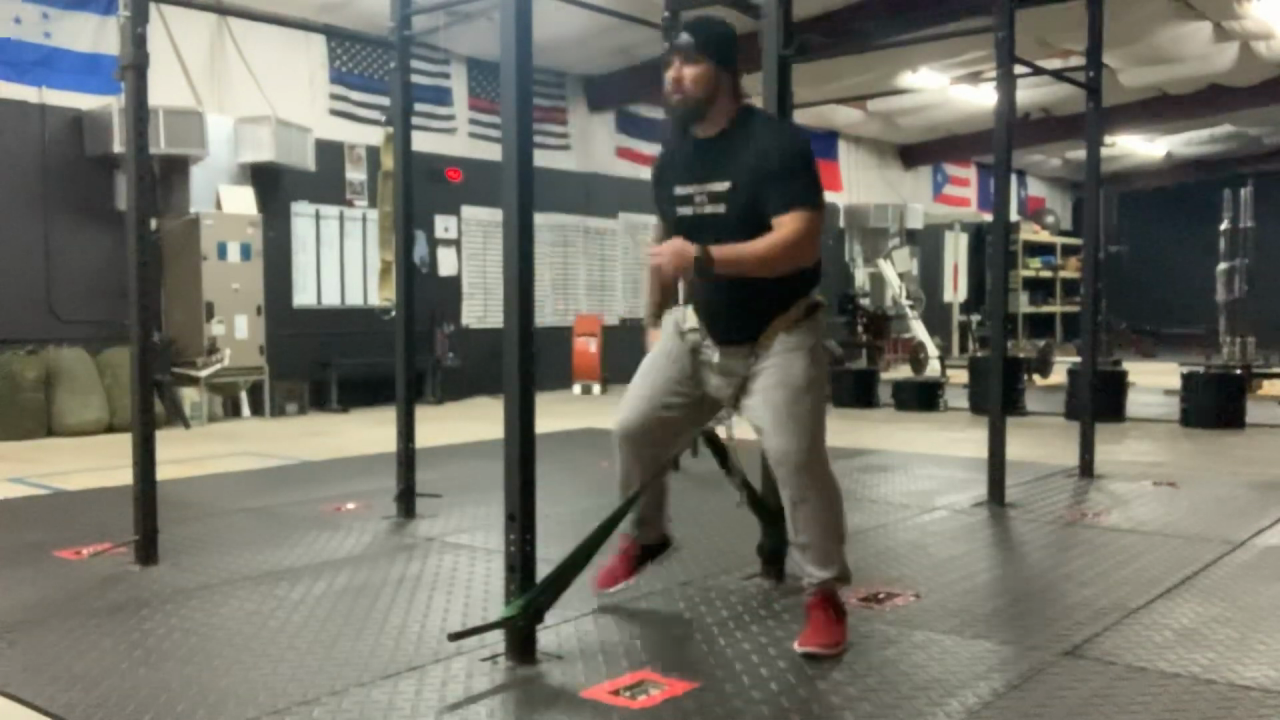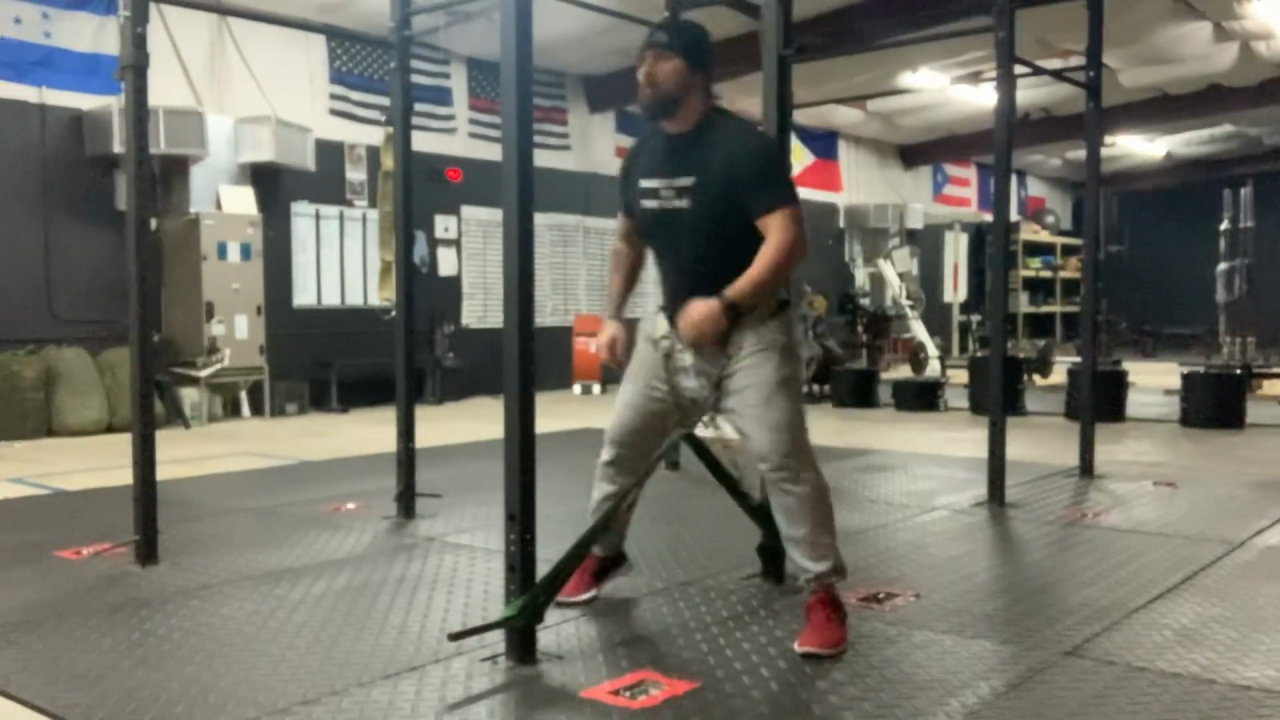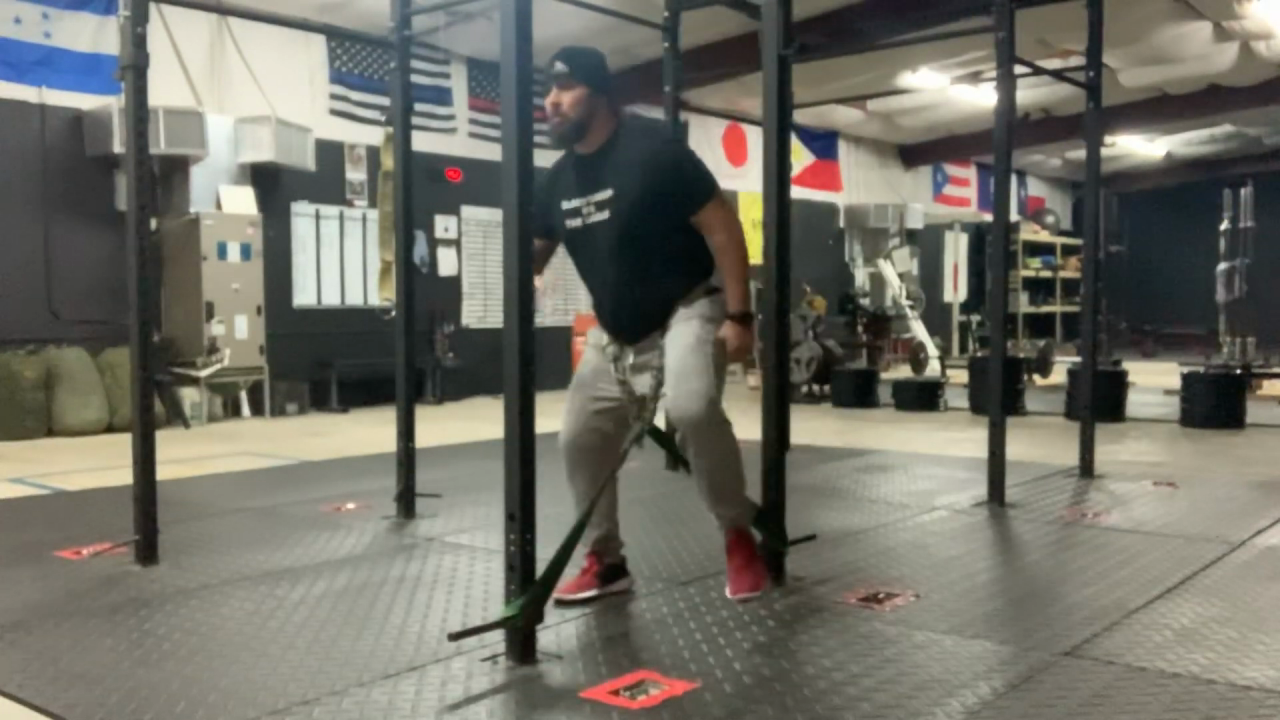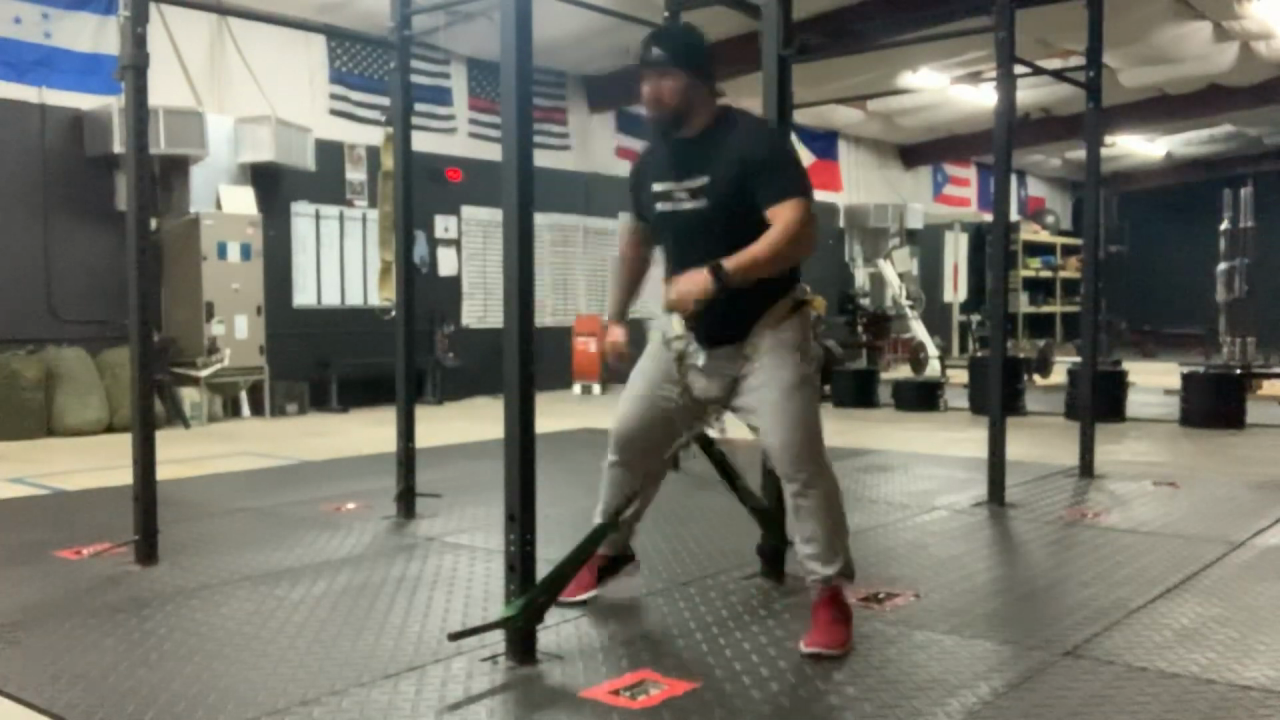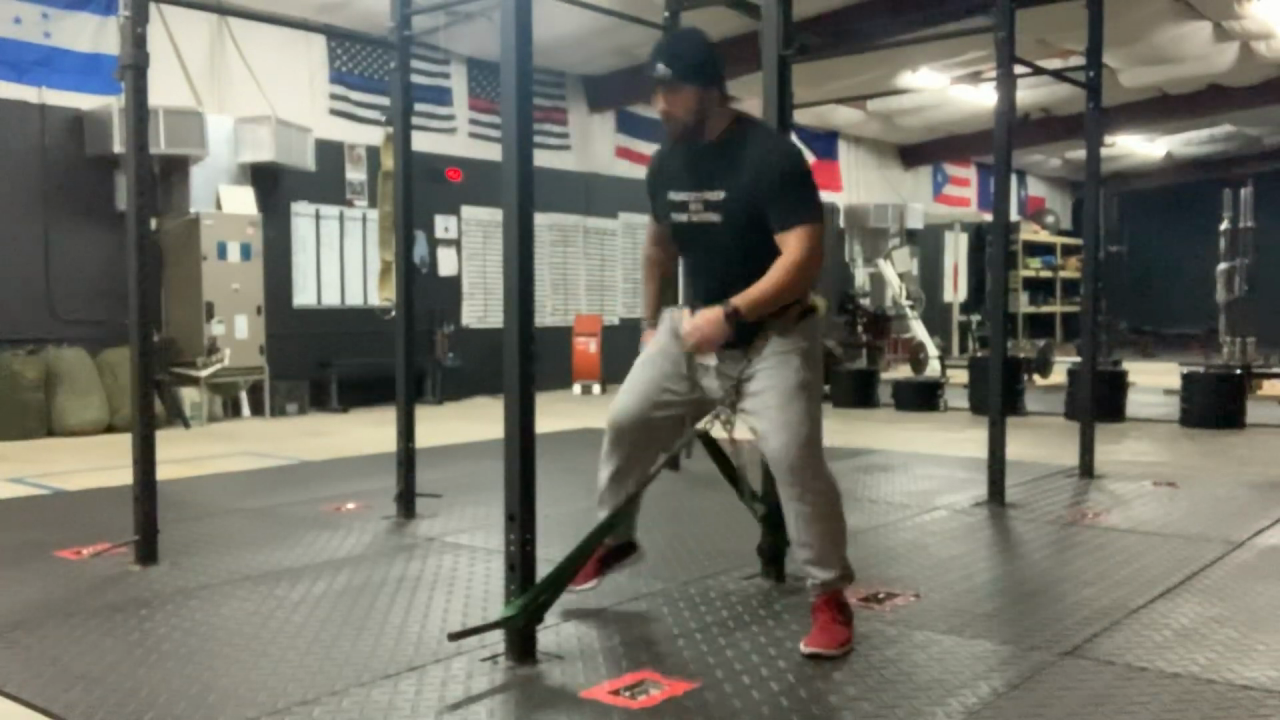
dt=0.4s
person 1, frame 1
left shoulder: (779, 145)
right shoulder: (672, 158)
left elbow: (800, 243)
left wrist: (702, 259)
right wrist: (660, 317)
left hip: (778, 335)
right hip: (697, 329)
left knee: (798, 462)
right knee: (635, 428)
left ankle: (824, 596)
right ankle: (645, 537)
person 1, frame 2
left shoulder: (744, 146)
right shoulder: (640, 156)
left elbow: (787, 239)
right elbow: (629, 241)
left wrist: (725, 305)
right wrist: (613, 316)
left hip: (748, 333)
right hip: (670, 332)
left knee: (781, 458)
right knee: (623, 439)
left ankle: (823, 594)
right ankle: (603, 554)
person 1, frame 3
left shoulder: (655, 151)
right shoulder: (557, 181)
left elbow: (723, 227)
right elbow: (532, 254)
left wrist: (738, 316)
left hip: (686, 312)
right hip: (615, 334)
left knee: (692, 410)
right knee: (580, 440)
left ankle: (737, 531)
right ankle: (606, 561)
person 1, frame 4
left shoulder: (756, 142)
right shoulder: (651, 162)
left elbow: (797, 232)
right elbow: (639, 240)
left wrist: (718, 276)
right wrist: (617, 316)
left hip: (765, 328)
right hip: (686, 334)
left knee: (796, 454)
right knee: (630, 436)
left ankle: (830, 593)
right ankle: (610, 552)
person 1, frame 5
left shoulder: (772, 156)
right shoulder: (666, 163)
left elbow: (803, 258)
left wrist: (730, 315)
right wrist: (652, 321)
left hip: (773, 336)
right hip: (693, 328)
left knee: (793, 458)
right knee: (626, 422)
left ankle: (829, 596)
right ankle: (612, 540)
